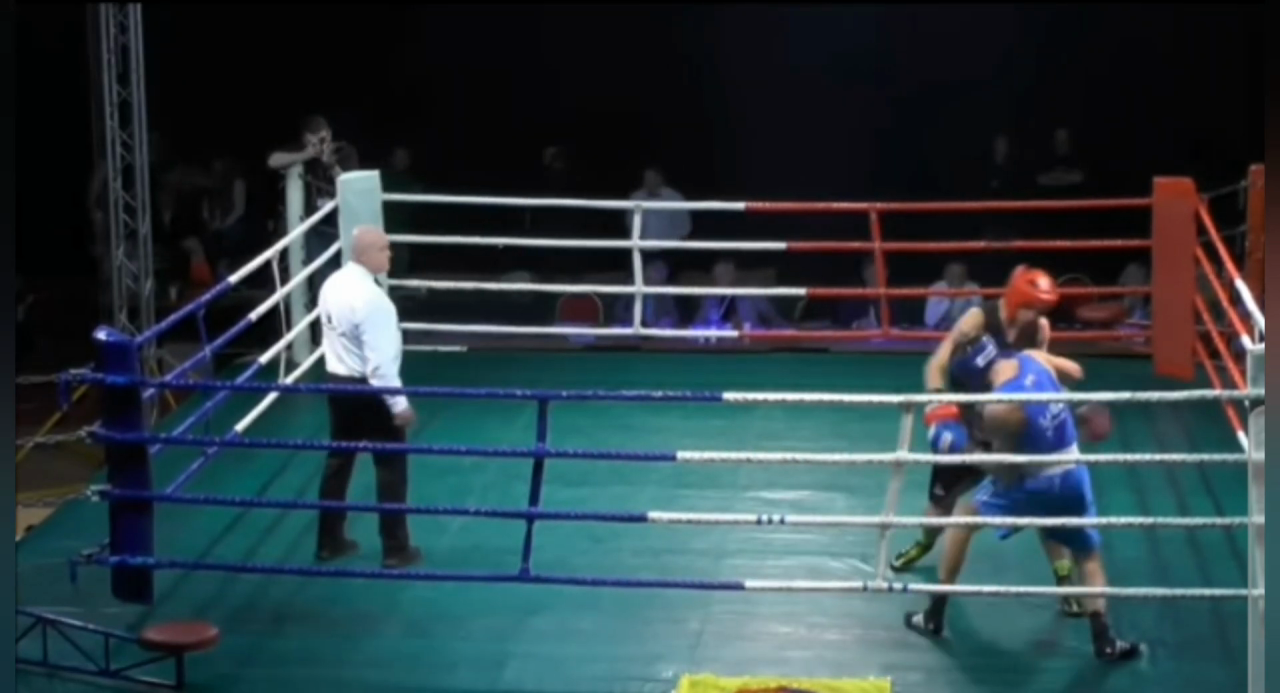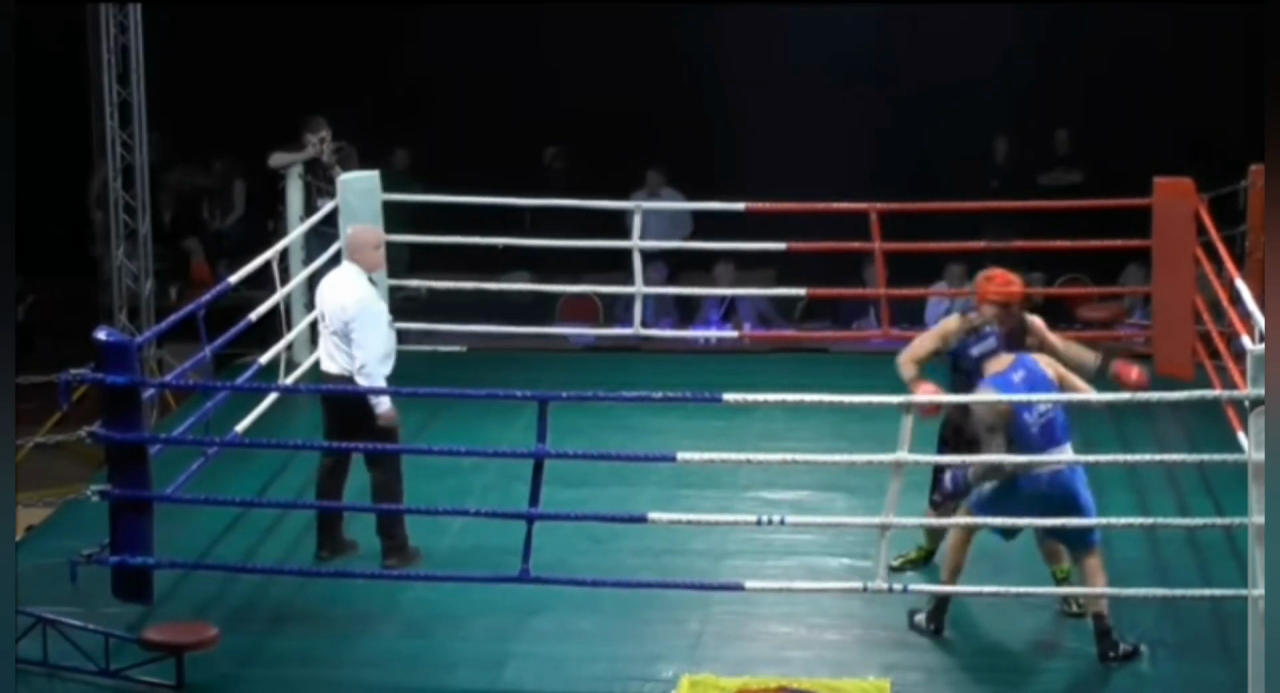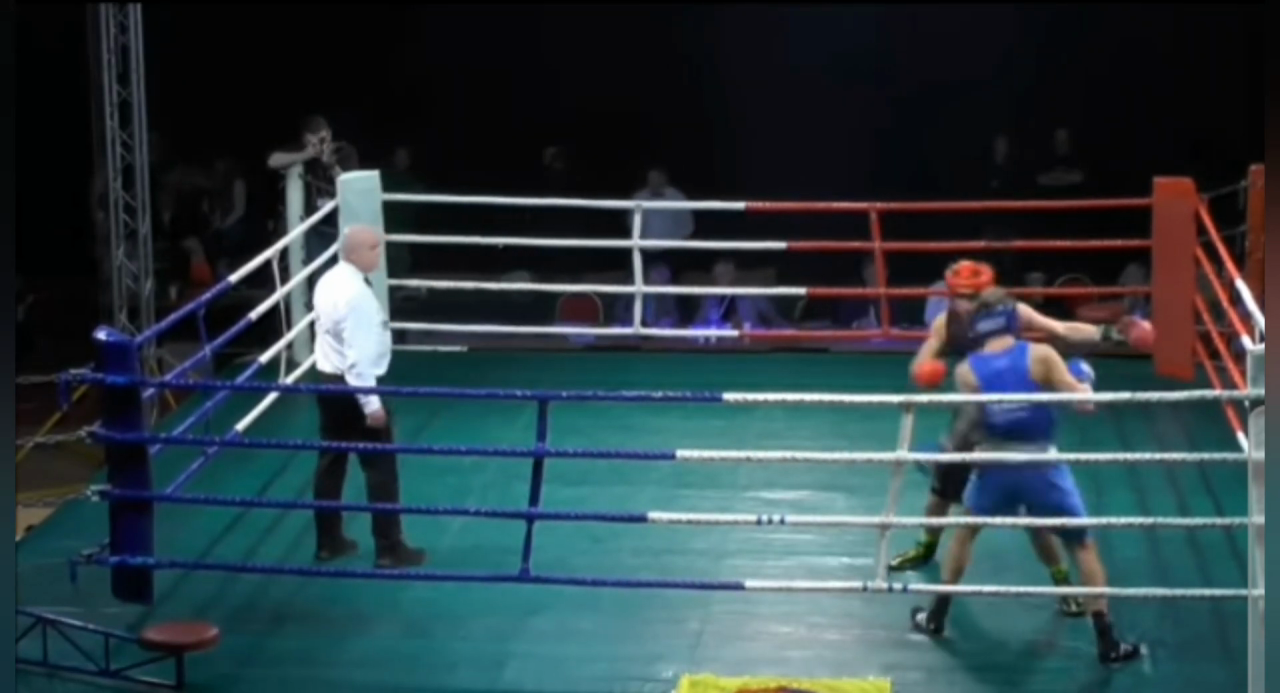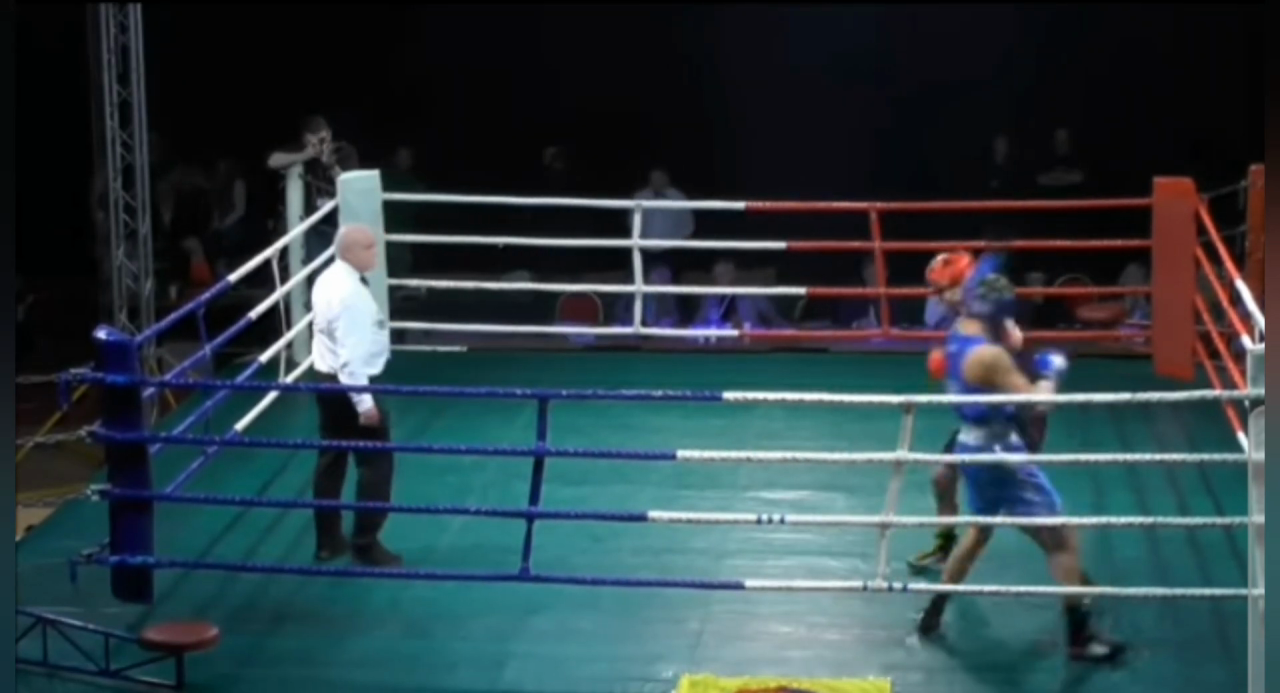
dt=0.1s
person 1, frame 1
left shoulder: (997, 409)
right shoulder: (1034, 358)
left elbow: (1007, 470)
right elbow: (1074, 371)
left hip: (1028, 484)
right hip: (1072, 476)
left knee: (962, 520)
right knee: (1089, 556)
left ankle: (934, 615)
right ankle: (1104, 640)
person 1, frame 2
left shoulder: (985, 400)
right shoulder: (1039, 362)
left elbow: (998, 464)
right elbow: (1087, 396)
left wrist: (961, 479)
right wrist: (1065, 402)
left hip: (1019, 482)
right hip: (1064, 475)
left knee: (962, 527)
right knee: (1089, 556)
left ankle: (936, 617)
right ankle: (1105, 642)
person 1, frame 3
left shoulder: (968, 372)
right shoulder: (1041, 356)
left elbow: (967, 433)
right elbow: (1085, 403)
right wrist: (1084, 378)
left hip: (996, 470)
right hip: (1042, 469)
left knee: (965, 532)
right knee: (1084, 548)
left ankle: (935, 617)
right ankle: (1108, 642)
person 1, frame 4
left shoulder: (957, 340)
right shoulder: (988, 355)
right wrist: (1050, 372)
left hip: (972, 452)
right hip: (1001, 457)
left knee: (980, 531)
right knee: (1061, 543)
left ankle: (933, 614)
right ankle: (1082, 638)
person 2, frame 1
left shoulder: (333, 284)
right shoulder: (371, 297)
right elbow: (380, 359)
right wrist: (399, 402)
left hip: (338, 383)
right hip: (369, 389)
left knee: (339, 460)
right knee: (391, 466)
left ankle: (330, 541)
right ankle: (395, 549)
person 2, frame 2
left shoulder: (331, 281)
right shoulder: (363, 295)
right elbow: (368, 356)
right wrist: (382, 402)
left hip: (331, 380)
right hip: (358, 386)
left knee: (334, 460)
right knee: (385, 465)
left ankle: (329, 541)
right ankle: (395, 549)
person 2, frame 3
left shoulder: (329, 280)
right shoulder: (355, 294)
right elbow: (358, 356)
right wrist: (371, 403)
left hip: (327, 380)
right hip: (352, 386)
left knee: (331, 460)
right knee: (380, 465)
left ankle: (328, 541)
right ankle: (390, 549)
person 2, frame 4
left shoulder: (328, 279)
right shoulder: (350, 293)
right elbow: (352, 355)
right wrist: (364, 401)
left hip: (326, 380)
right hip: (349, 385)
left knee: (331, 459)
right knee: (375, 462)
left ankle: (328, 541)
right ankle: (365, 543)
person 3, frame 1
left shoulder: (1039, 329)
right shoulder: (979, 317)
right elbow: (936, 366)
right wrist: (938, 410)
right hip: (962, 425)
right knee: (941, 506)
left ankle: (1065, 579)
right ankle: (924, 546)
person 3, frame 2
left shoulder: (1025, 326)
right shoulder: (957, 326)
left elbow: (1065, 350)
right elbow: (907, 359)
left wrist: (1106, 366)
right wrist: (918, 386)
right hip: (962, 427)
right knee: (942, 506)
left ankle: (1064, 580)
right ankle: (926, 550)
person 3, frame 3
left shoulder: (1013, 314)
right shoulder: (947, 321)
left elbow: (1064, 331)
right elbow: (922, 363)
left wrist: (1111, 332)
right knee: (940, 497)
left ankle: (1063, 581)
right ankle: (925, 548)
person 3, frame 4
right shoulder: (955, 314)
left elbow: (1013, 342)
right wrist: (945, 363)
left hip: (1021, 412)
right knee: (943, 476)
right ankle: (946, 544)
